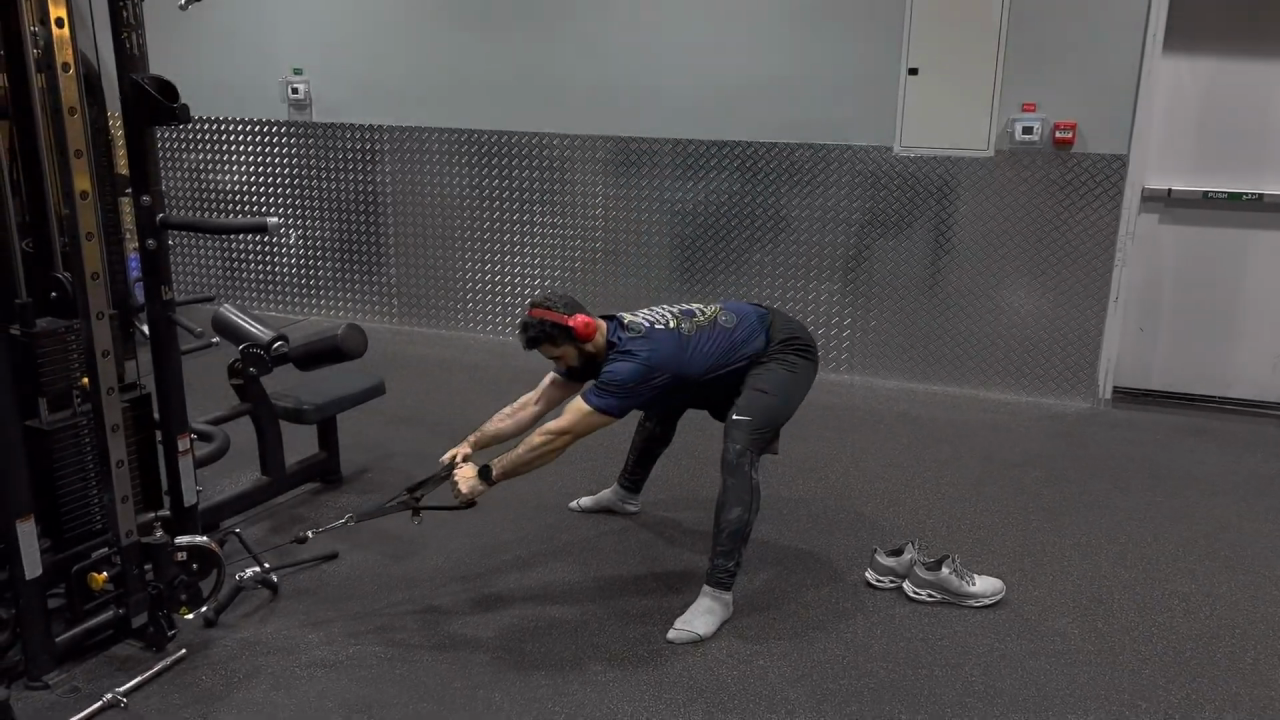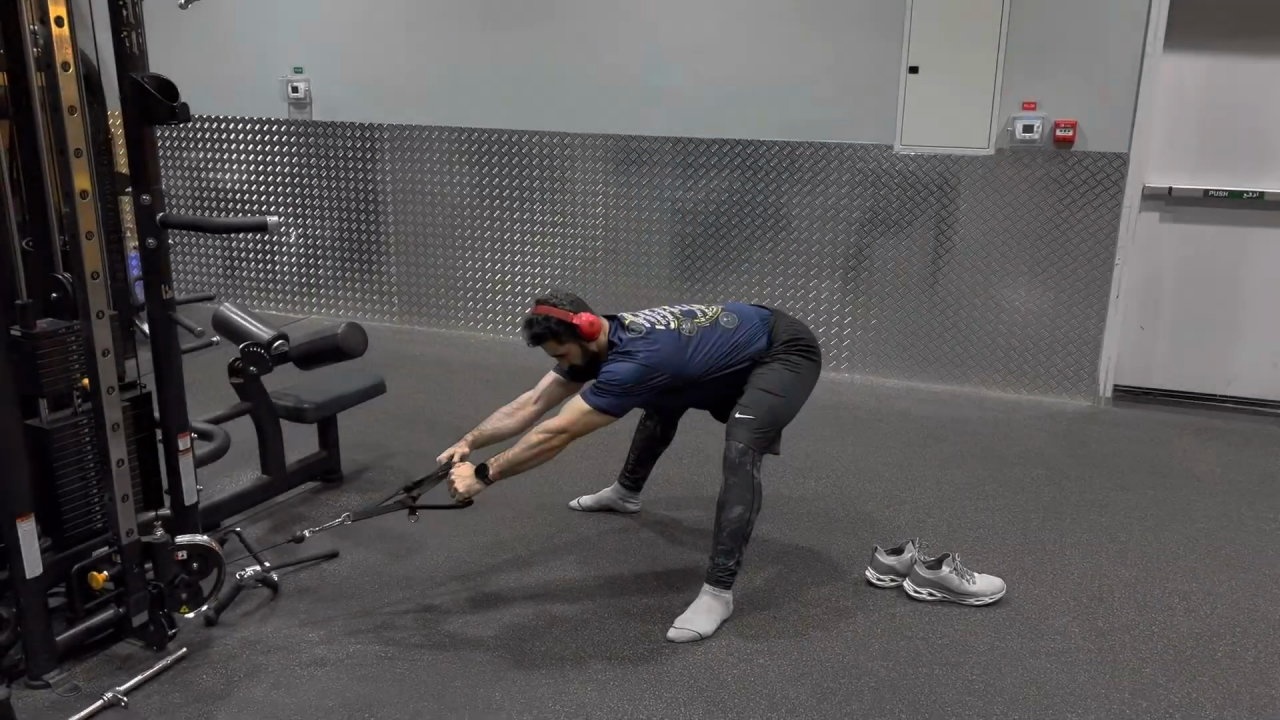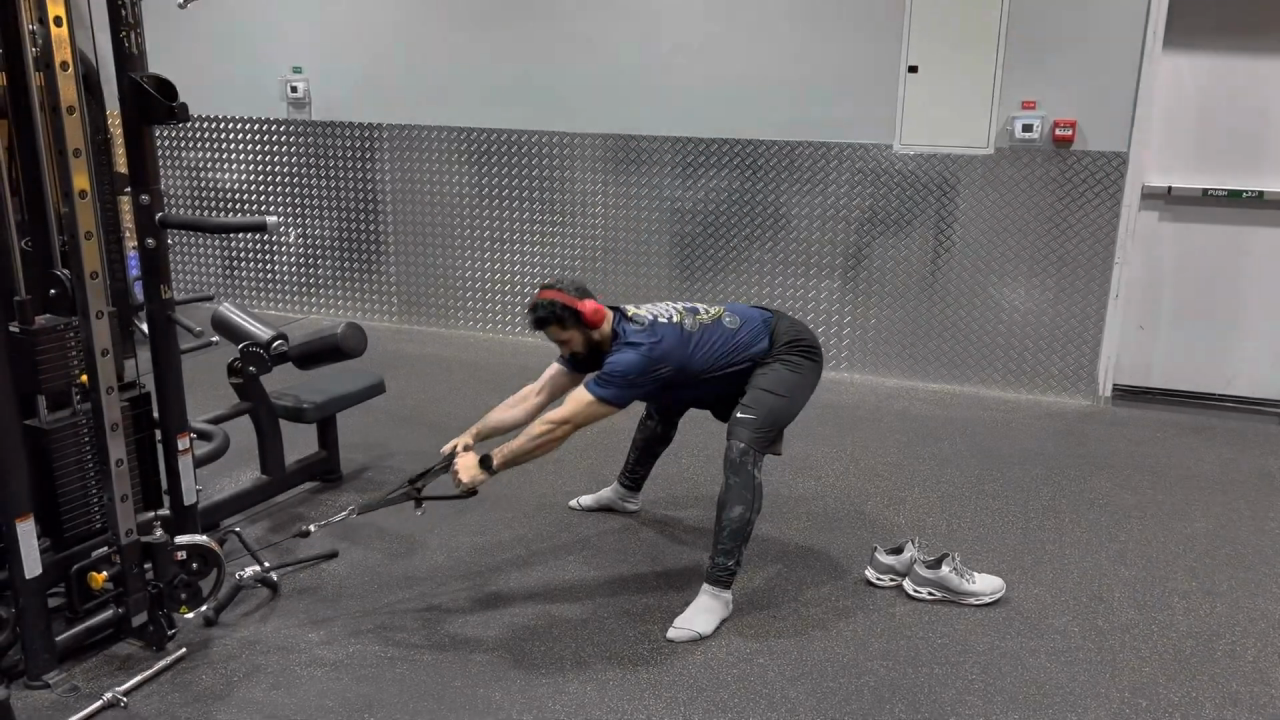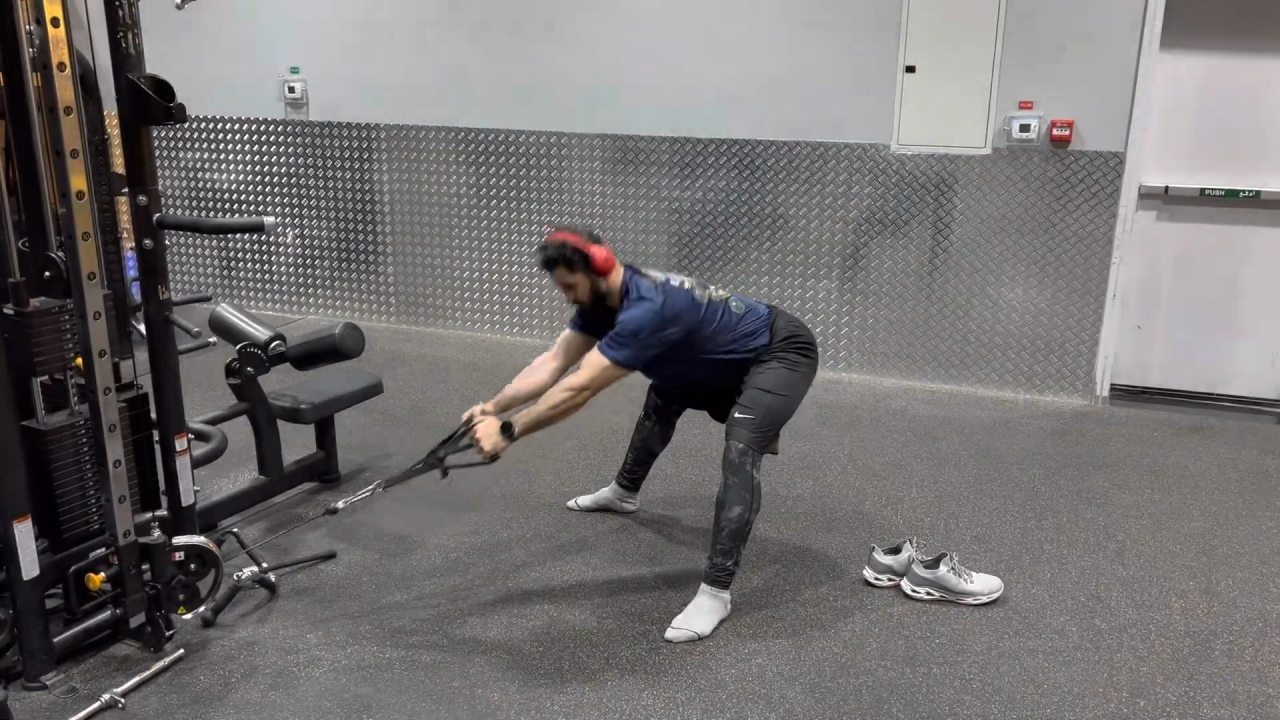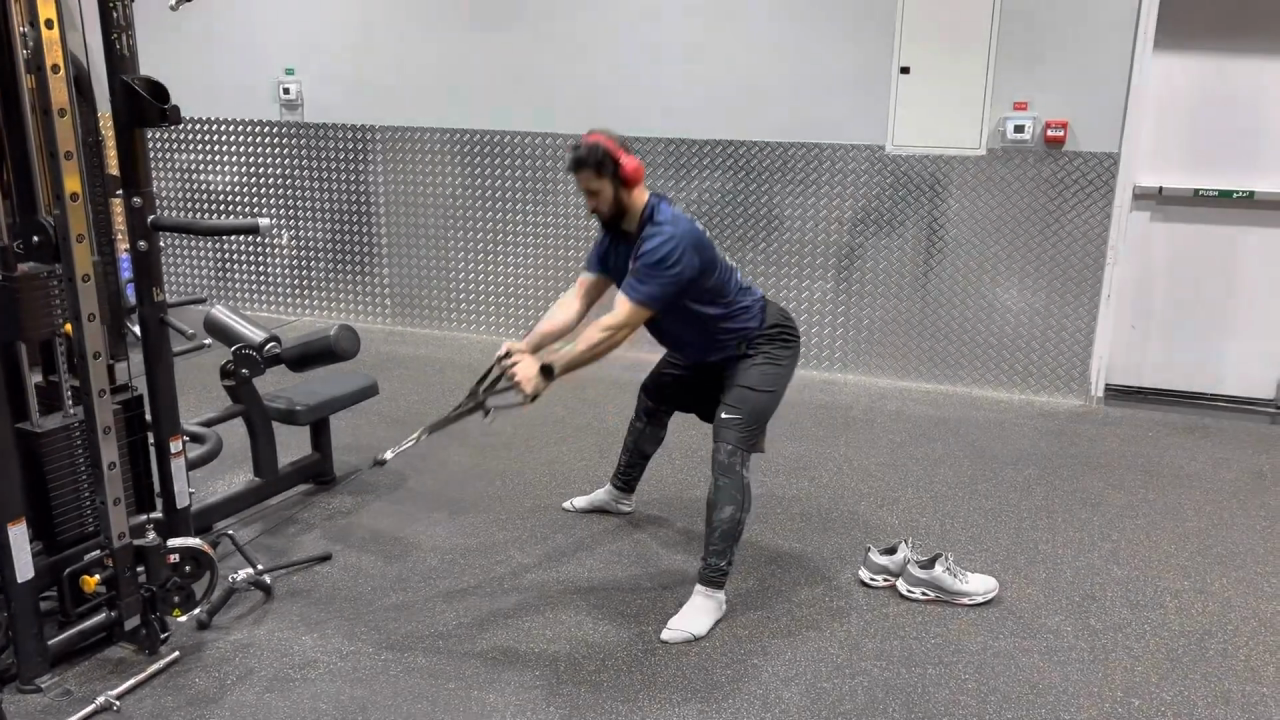
dt=0.2s
person 1, frame 1
left shoulder: (635, 360)
right shoulder: (601, 339)
left elbow: (559, 435)
right elbow: (534, 403)
left wrist: (486, 476)
right wrist: (471, 442)
left hip: (782, 351)
right hip: (742, 344)
left knee: (738, 453)
right knee: (658, 401)
left ankle: (718, 594)
right ankle: (626, 494)
person 1, frame 2
left shoulder: (635, 360)
right shoulder: (601, 340)
left elbow: (557, 434)
right elbow: (533, 402)
left wrist: (483, 475)
right wrist: (468, 442)
left hip: (785, 352)
right hip: (744, 344)
left knee: (739, 452)
right knee: (660, 402)
left ankle: (718, 593)
right ankle: (626, 493)
person 1, frame 3
left shoulder: (637, 351)
right shoulder: (599, 335)
left elbow: (561, 424)
right elbow: (537, 394)
left wrist: (487, 465)
right wrist: (473, 436)
left hip: (786, 354)
right hip: (739, 353)
left knee: (741, 452)
right knee: (661, 403)
left ankle: (717, 592)
right ankle: (625, 492)
person 1, frame 4
left shoulder: (646, 310)
right shoulder: (602, 301)
left elbow: (581, 388)
right elbow: (555, 360)
left wrist: (511, 430)
right wrist: (496, 405)
left hip: (781, 353)
left knee: (739, 452)
right knee: (661, 402)
left ankle: (715, 593)
right ankle: (624, 492)
person 1, frame 5
left shoulder: (667, 238)
right shoulder: (617, 232)
left elbow: (619, 325)
right elbow: (580, 297)
left wrist: (548, 369)
right wrist: (530, 344)
left hip: (760, 345)
right hip: (700, 347)
left knee: (727, 454)
right knee: (652, 402)
left ankle: (710, 593)
right ankle: (619, 493)
